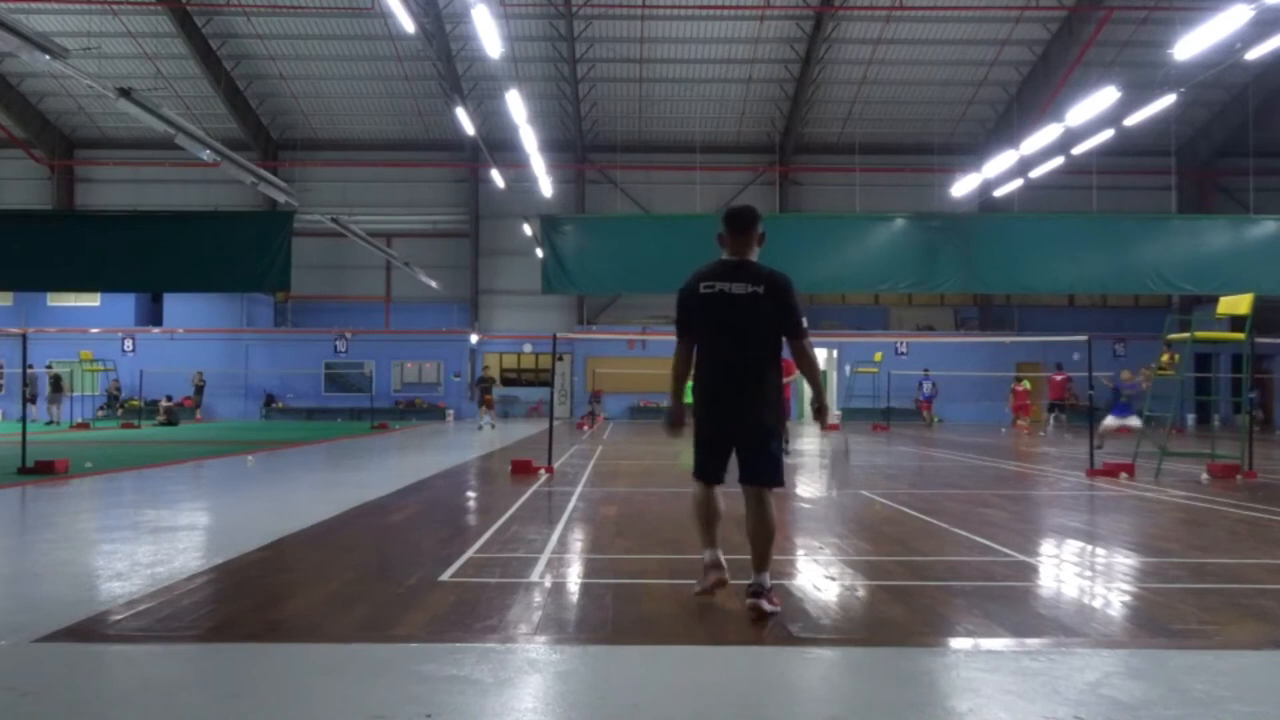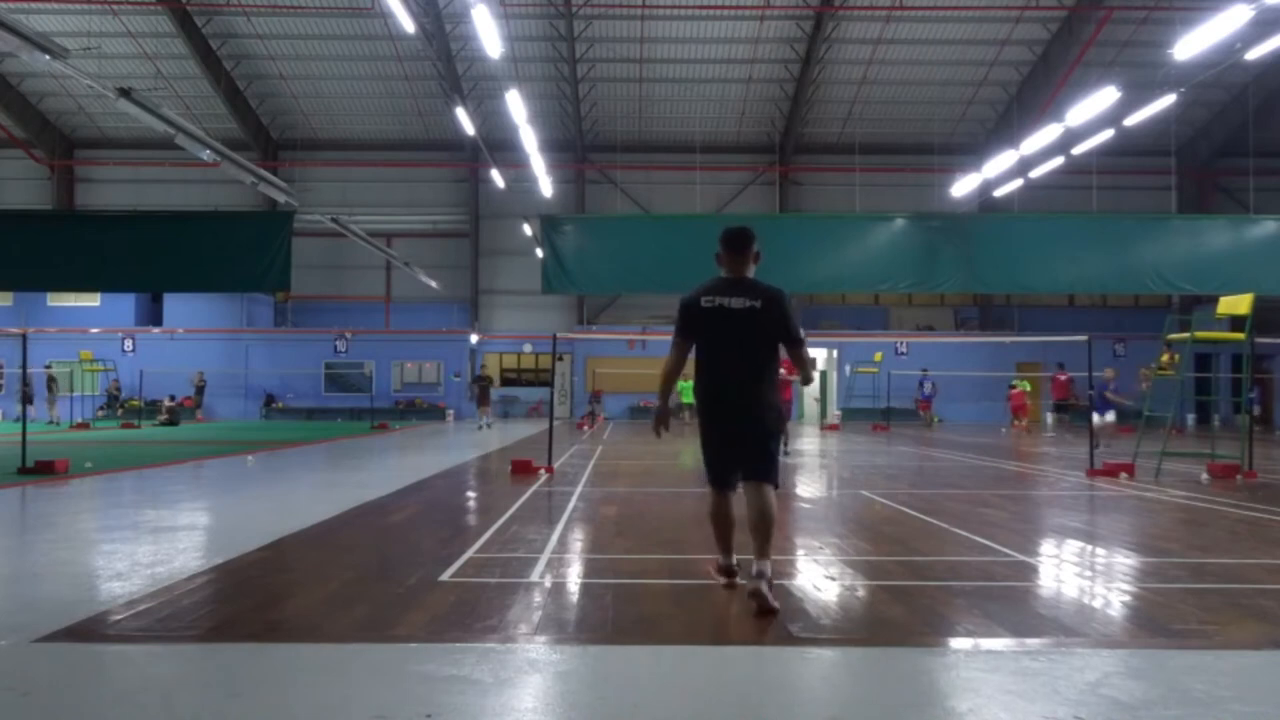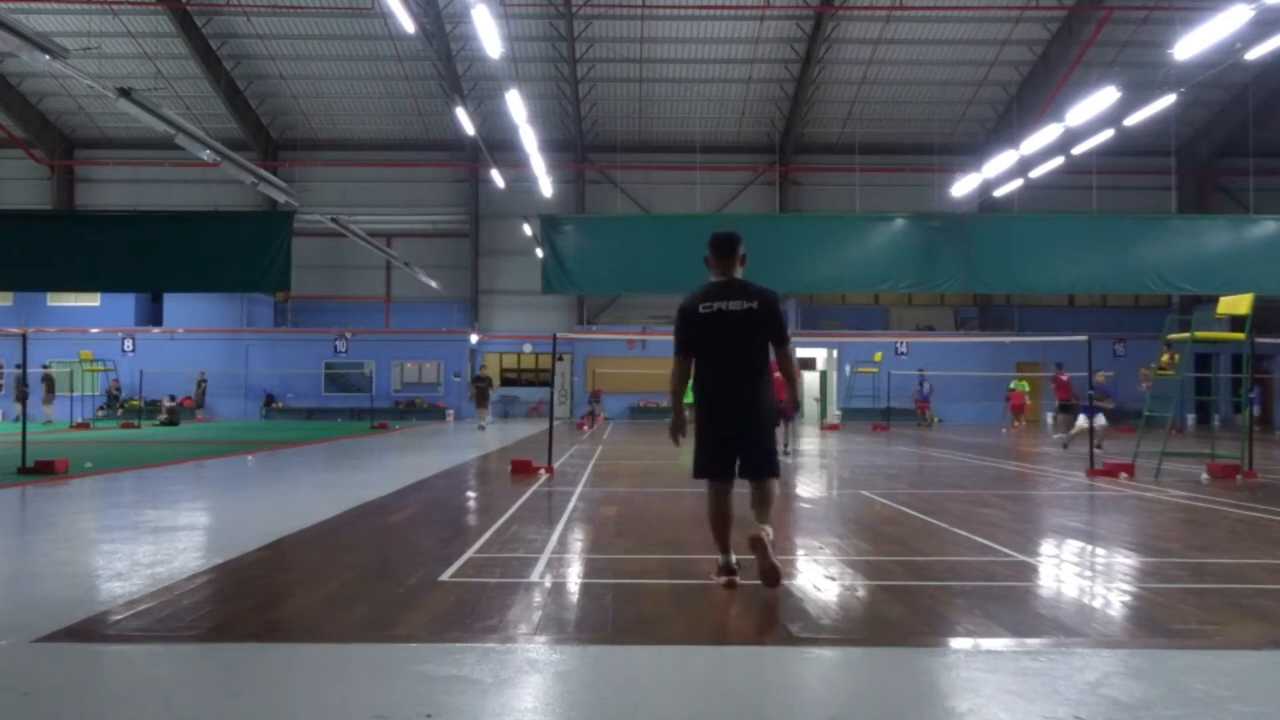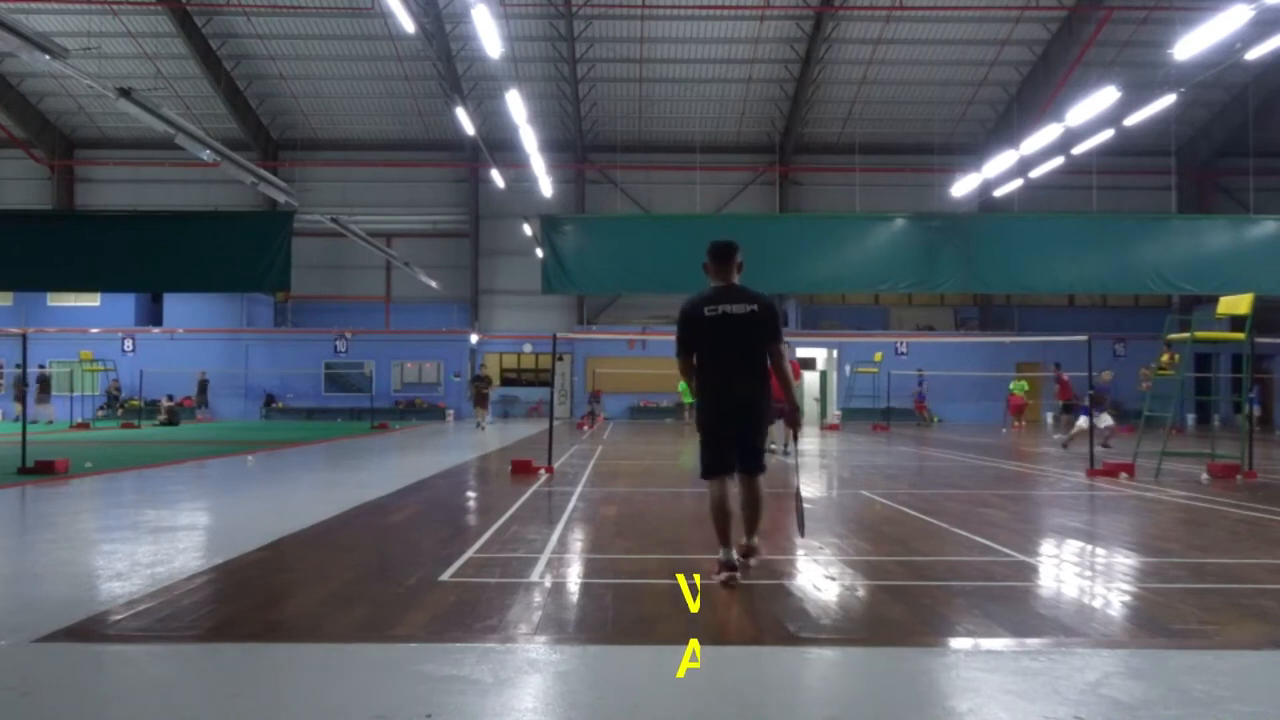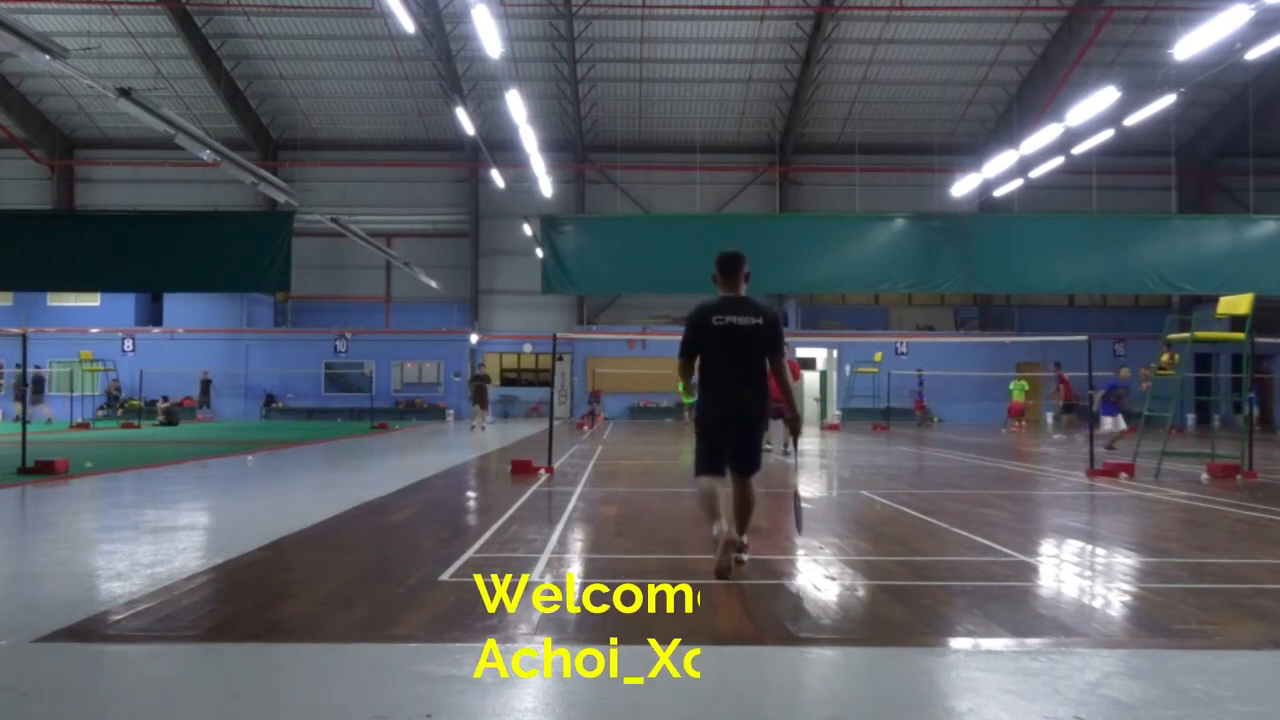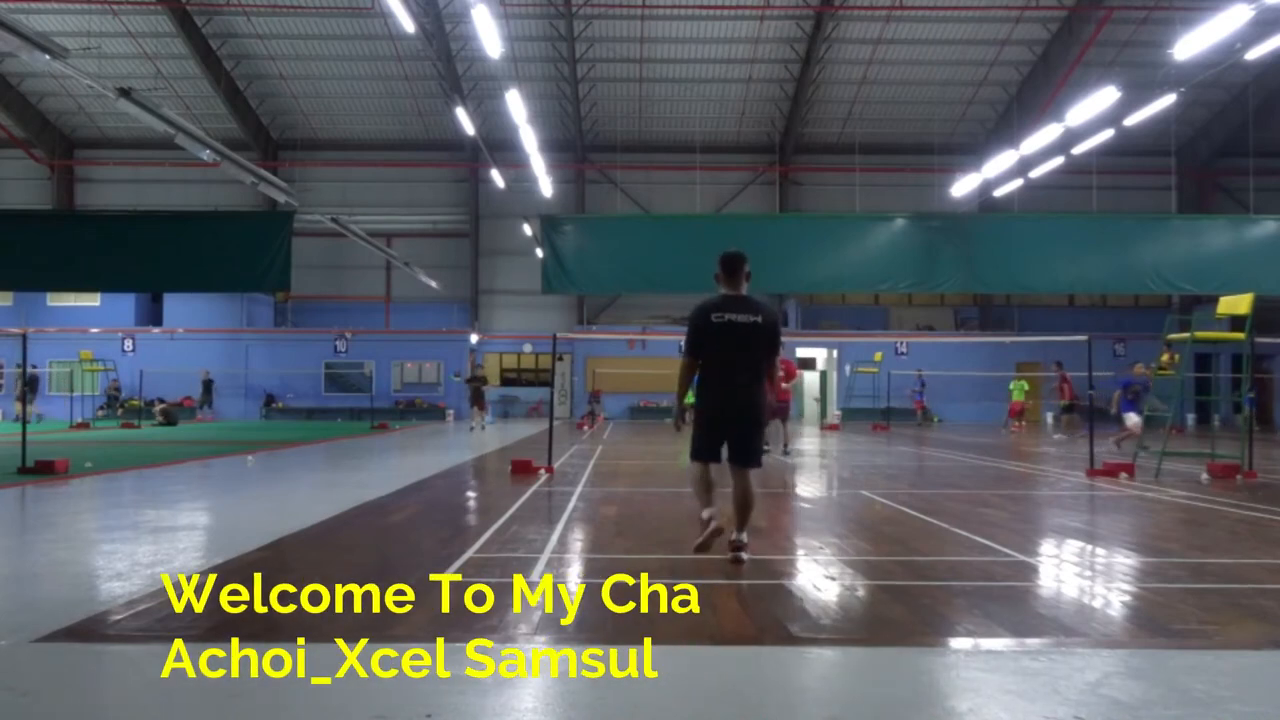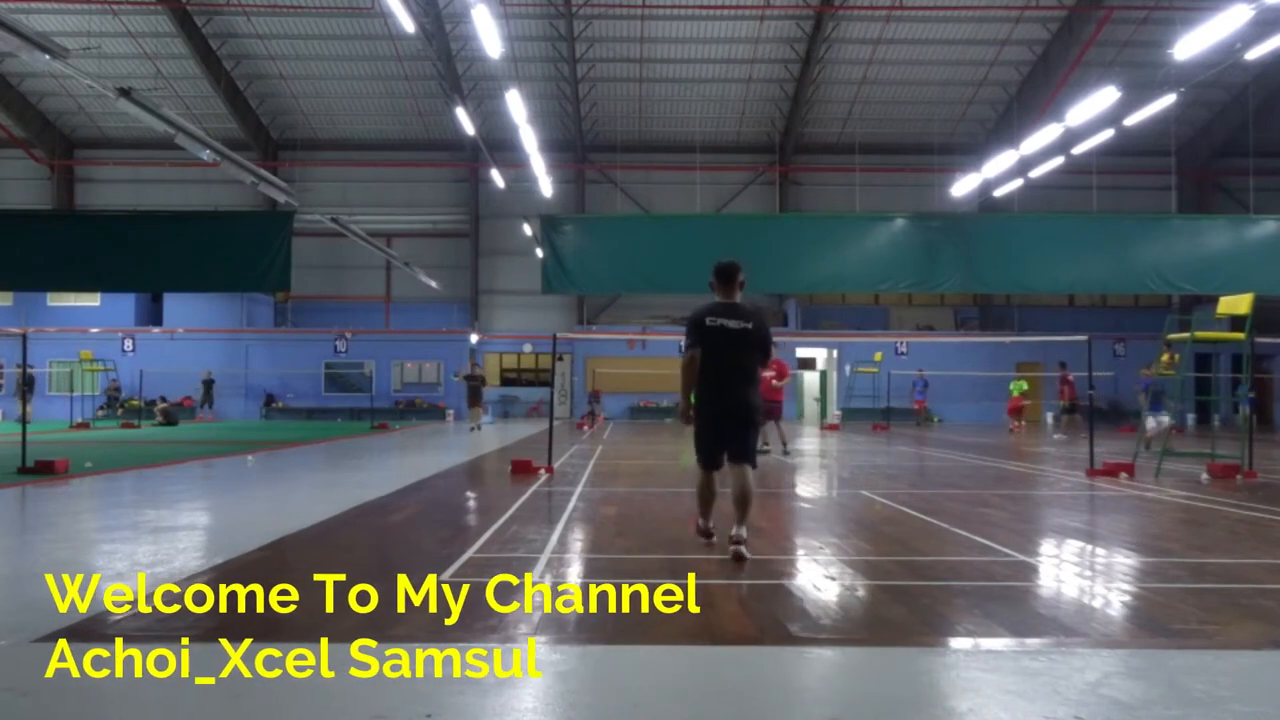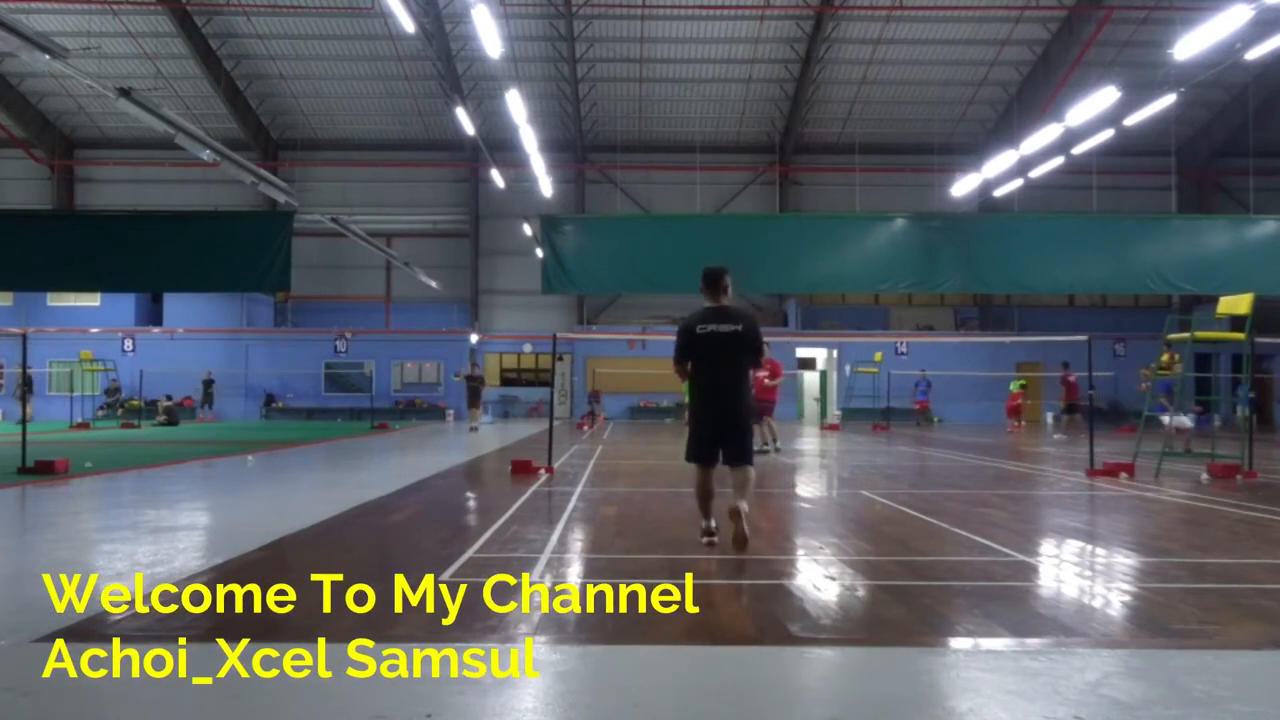
dt=0.2s
person 1, frame 1
left shoulder: (695, 284)
right shoulder: (776, 284)
left elbow: (683, 350)
right elbow: (800, 346)
left wrist: (675, 401)
right wrist: (818, 393)
left hip: (711, 404)
right hip: (761, 405)
left knee: (705, 482)
right knee: (759, 491)
left ankle: (712, 558)
right ankle: (759, 586)
person 1, frame 2
left shoulder: (696, 300)
right shoulder: (772, 299)
left elbow: (678, 353)
right elbow: (797, 353)
left wrist: (662, 401)
right wrist: (807, 375)
left hip: (714, 410)
right hip: (760, 410)
left knee: (720, 489)
right knee: (761, 488)
left ankle: (727, 564)
right ankle: (761, 573)
person 1, frame 3
left shoulder: (691, 305)
right shoulder: (765, 299)
left elbow: (682, 364)
right elbow: (783, 355)
left wrist: (677, 411)
right wrist: (794, 392)
left hip: (711, 410)
right hip: (757, 407)
left knee: (718, 485)
right knee: (763, 478)
left ankle: (726, 563)
right ankle: (763, 531)
person 1, frame 4
left shoulder: (693, 308)
right shoulder: (763, 305)
left elbow: (684, 362)
right elbow: (778, 357)
left wrist: (695, 385)
right wrist: (792, 403)
left hip: (713, 407)
right hip: (754, 405)
left knee: (719, 481)
right knee: (750, 477)
left ankle: (727, 558)
right ankle: (749, 543)
person 1, frame 5
left shoulder: (701, 315)
right shoulder: (767, 316)
left elbow: (684, 366)
right elbow: (779, 366)
left wrist: (690, 386)
right wrist: (791, 409)
left hip: (713, 410)
right hip: (753, 410)
left knee: (709, 475)
right knee: (743, 477)
left ankle: (722, 530)
right ankle: (740, 542)
person 1, frame 6
left shoulder: (703, 312)
right shoulder: (766, 315)
left elbow: (690, 363)
right elbow: (772, 364)
left wrist: (680, 404)
right wrist: (770, 394)
left hip: (712, 404)
right hip: (751, 405)
left knee: (702, 462)
right knee: (742, 472)
left ankle: (708, 515)
right ankle: (739, 540)
person 1, frame 7
left shoulder: (699, 317)
right shoulder: (757, 321)
left elbow: (690, 359)
right elbow: (764, 363)
left wrist: (685, 399)
left hip: (709, 406)
right hip: (745, 405)
left knee: (707, 468)
right knee: (741, 468)
left ankle: (706, 525)
right ankle: (739, 535)
person 1, frame 8
left shoulder: (690, 325)
right shoulder: (747, 321)
left elbow: (680, 369)
right elbow: (757, 363)
left hip: (703, 407)
right hip: (739, 406)
left knee: (704, 467)
right knee: (743, 465)
left ankle: (708, 527)
right ankle: (740, 505)
